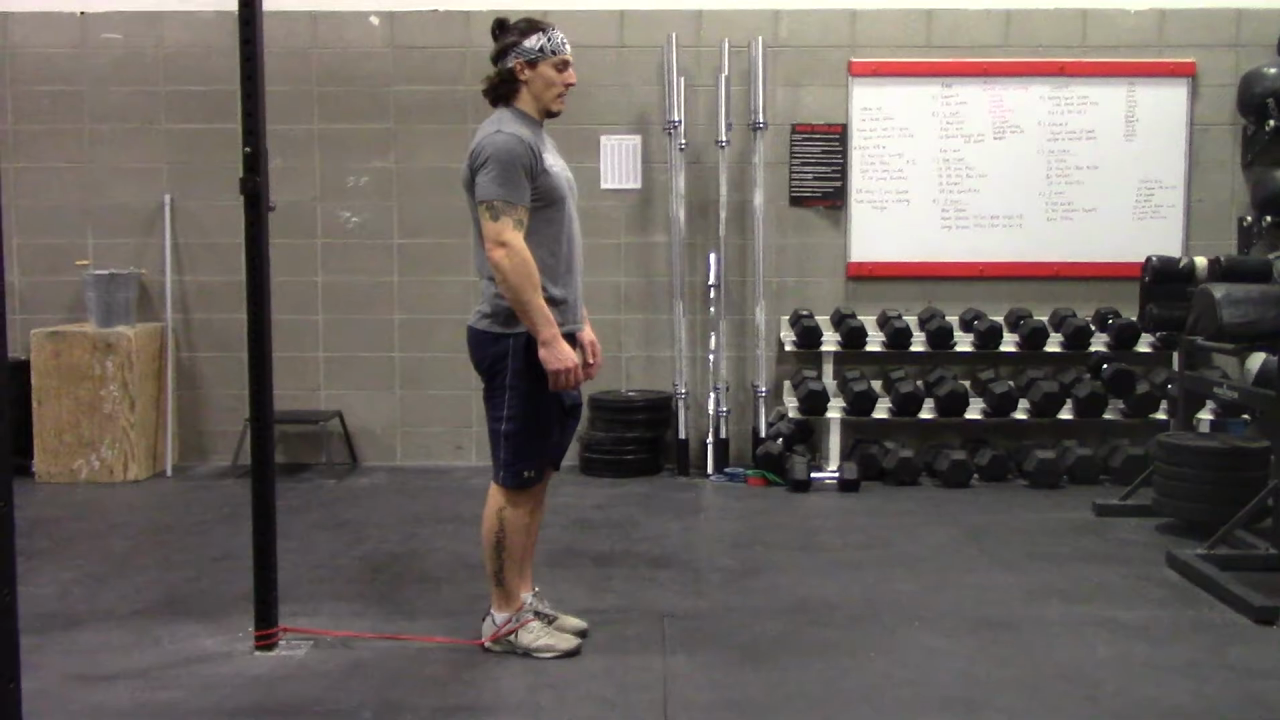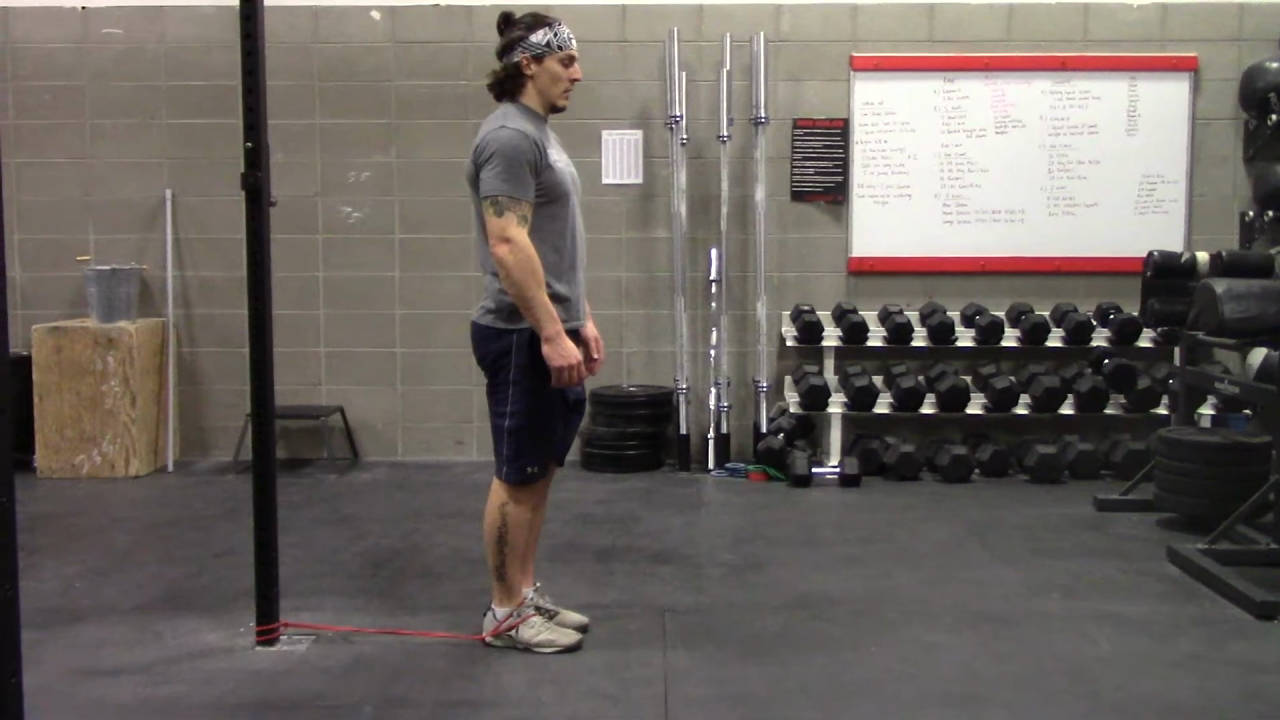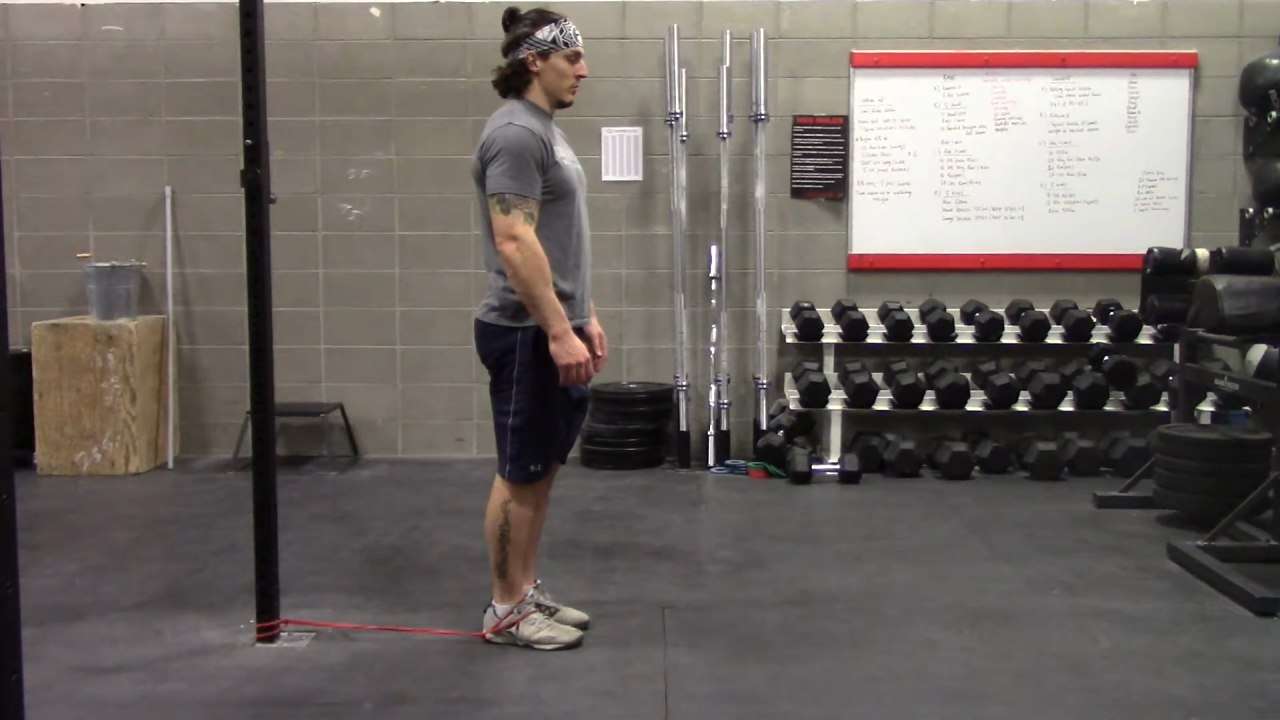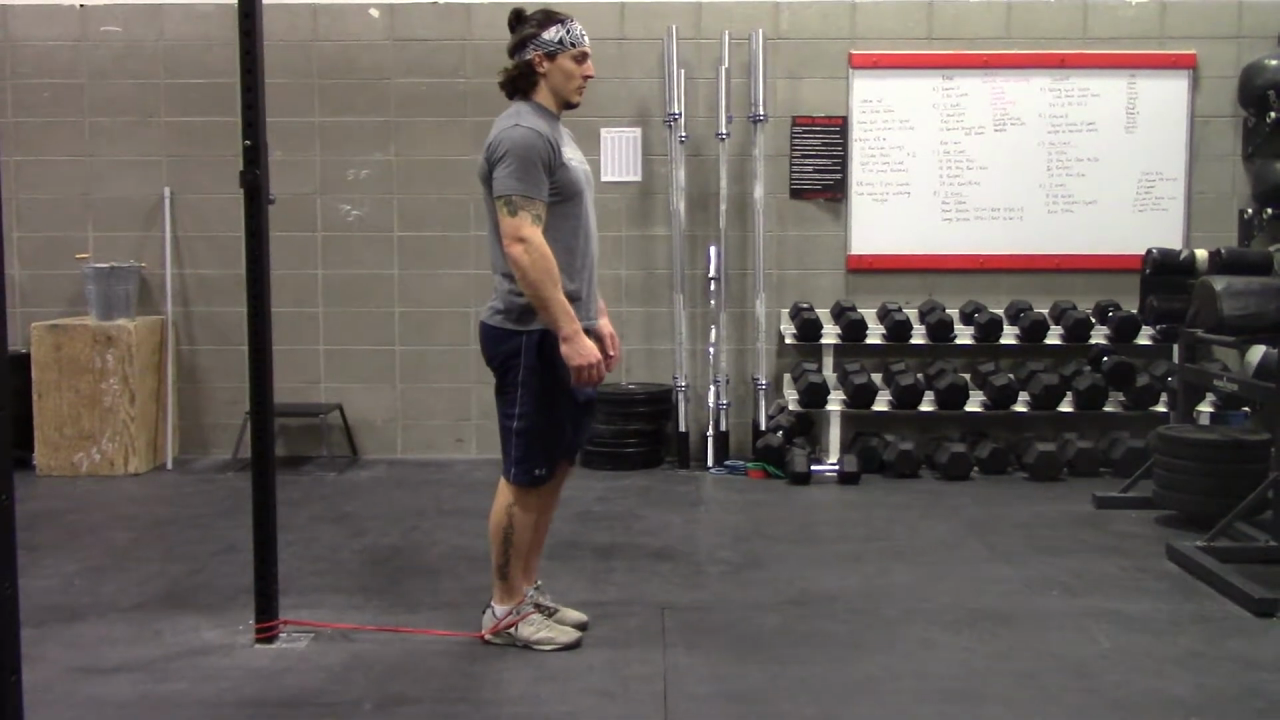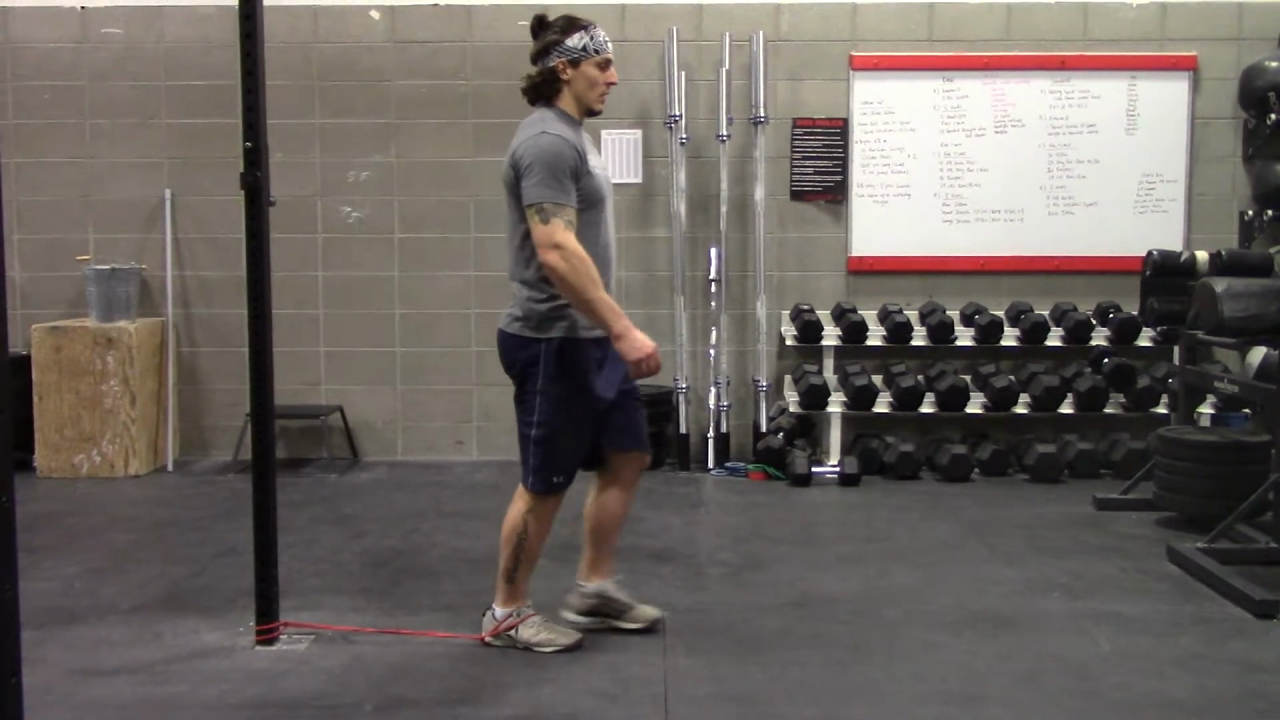
dt=0.3s
person 1, frame 1
left shoulder: (534, 139)
right shoulder: (505, 141)
right elbow: (505, 249)
left wrist: (579, 325)
right wrist: (549, 339)
left hip: (546, 335)
right hip: (520, 341)
left knee: (536, 478)
right knee: (515, 481)
left ankle: (525, 598)
right ankle: (504, 617)
person 1, frame 2
left shoulder: (538, 135)
right shoulder: (509, 137)
right elbow: (509, 245)
left wrist: (581, 322)
right wrist: (552, 336)
left hip: (550, 332)
right hip: (524, 338)
left knee: (540, 473)
right knee: (518, 477)
left ankle: (527, 595)
right ankle: (506, 613)
person 1, frame 3
left shoulder: (544, 131)
right shoulder: (516, 134)
right elbow: (516, 243)
left wrist: (585, 318)
right wrist: (559, 333)
left hip: (553, 330)
right hip: (528, 334)
left knee: (542, 471)
right knee: (521, 474)
left ankle: (526, 591)
right ankle: (505, 610)
person 1, frame 4
left shoulder: (552, 132)
right shoulder: (523, 134)
right elbow: (523, 245)
left wrist: (597, 317)
right wrist: (571, 335)
left hip: (561, 331)
right hip: (533, 337)
left knee: (553, 470)
right knee: (527, 477)
left ankle: (524, 590)
right ankle: (505, 611)
person 1, frame 5
left shoulder: (570, 136)
right shoulder: (547, 142)
right elbow: (557, 252)
left wrist: (615, 324)
right wrist: (622, 330)
left hip: (584, 338)
right hip: (552, 343)
left knee: (627, 460)
right knee: (546, 484)
left ankle: (594, 589)
right ankle: (507, 614)
